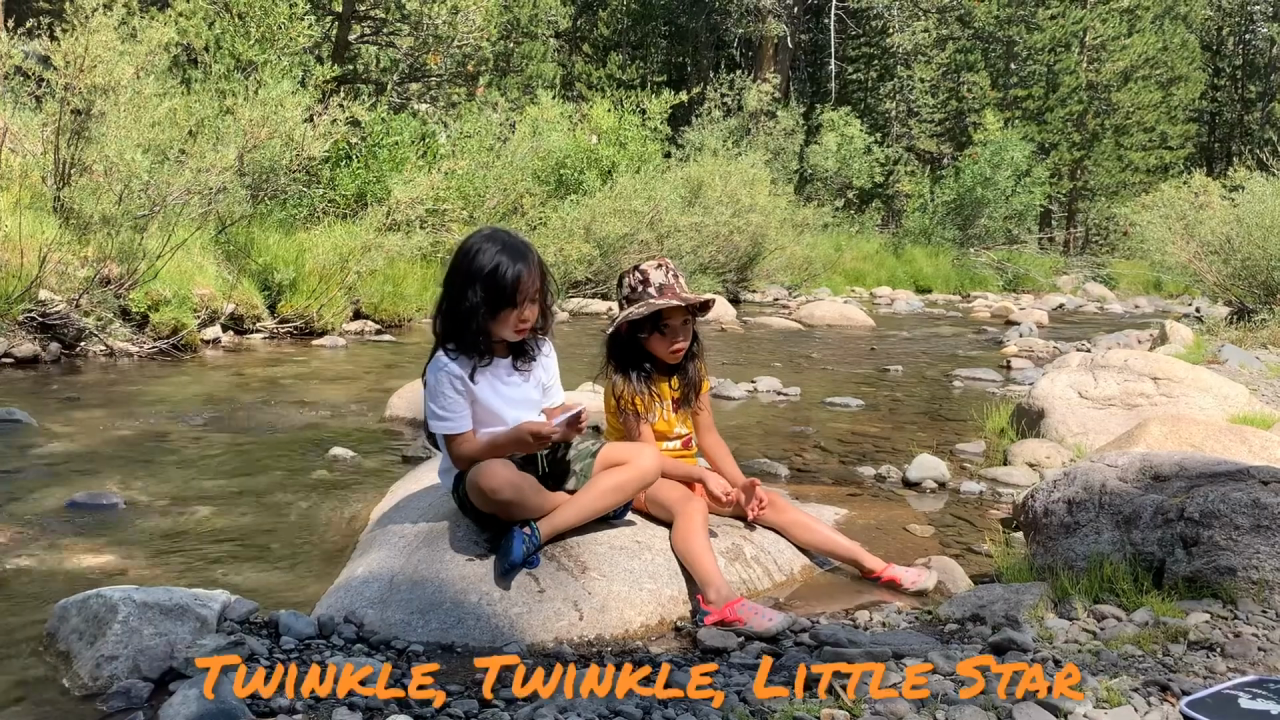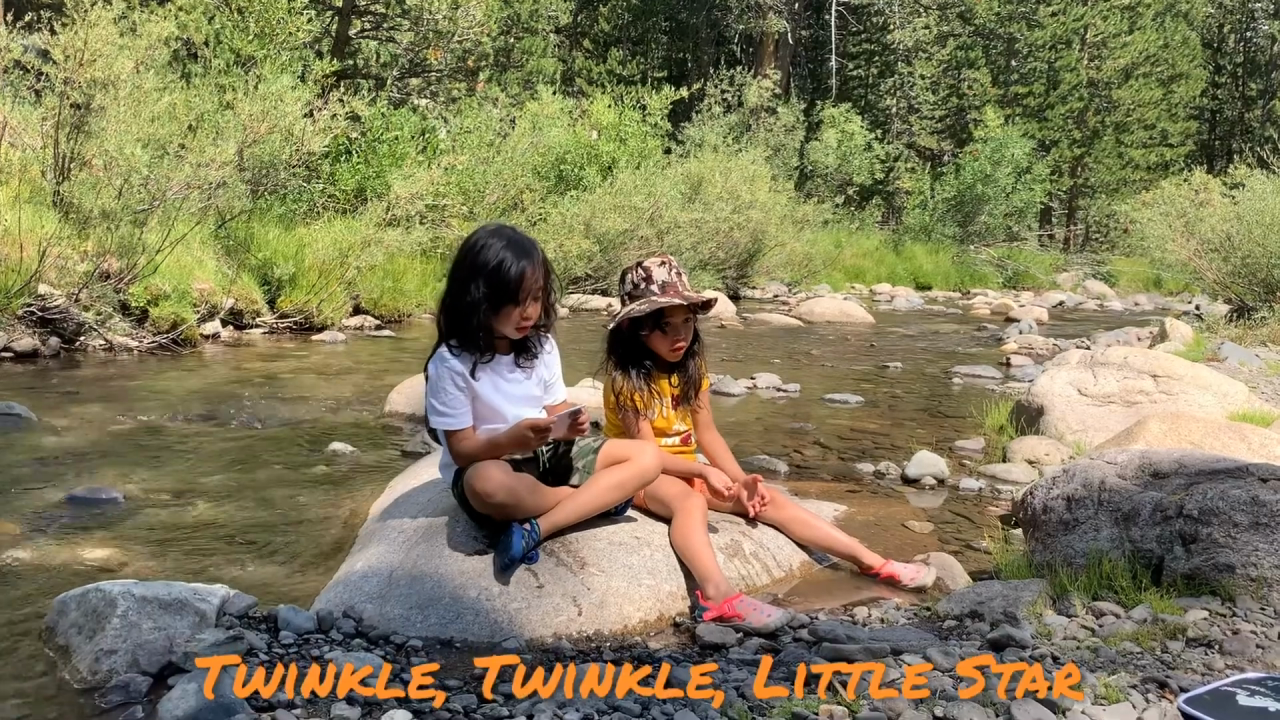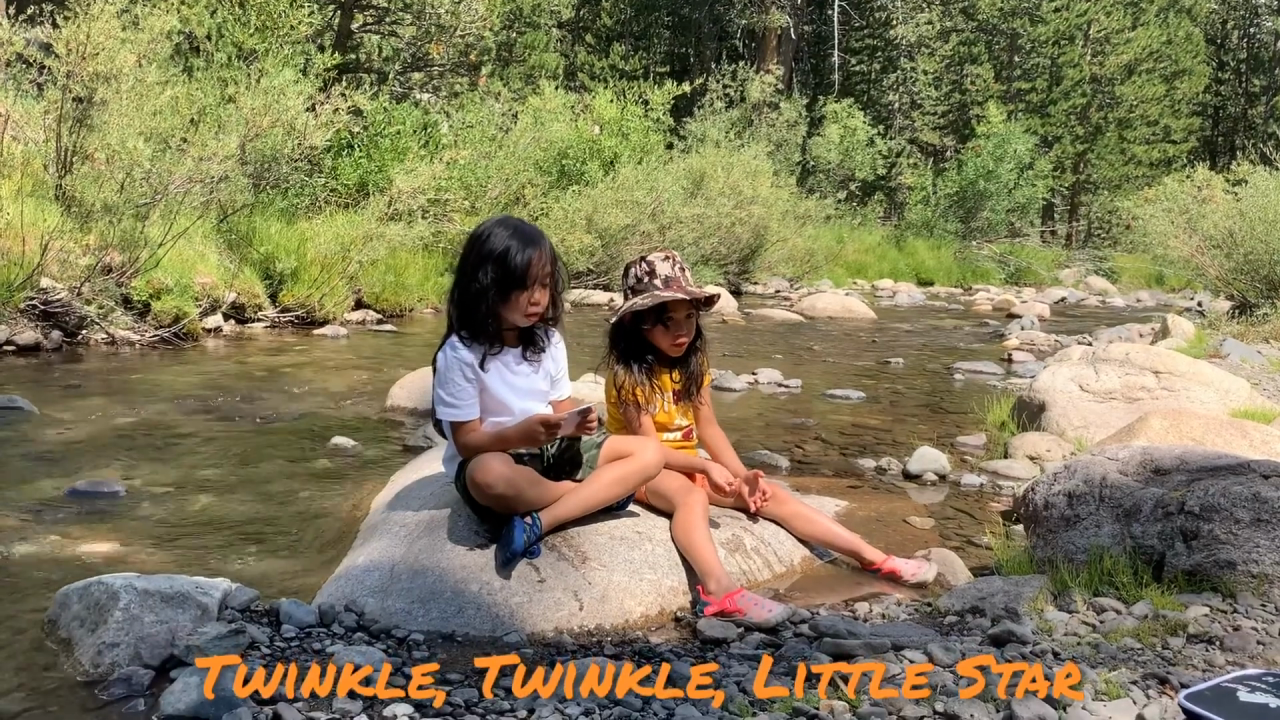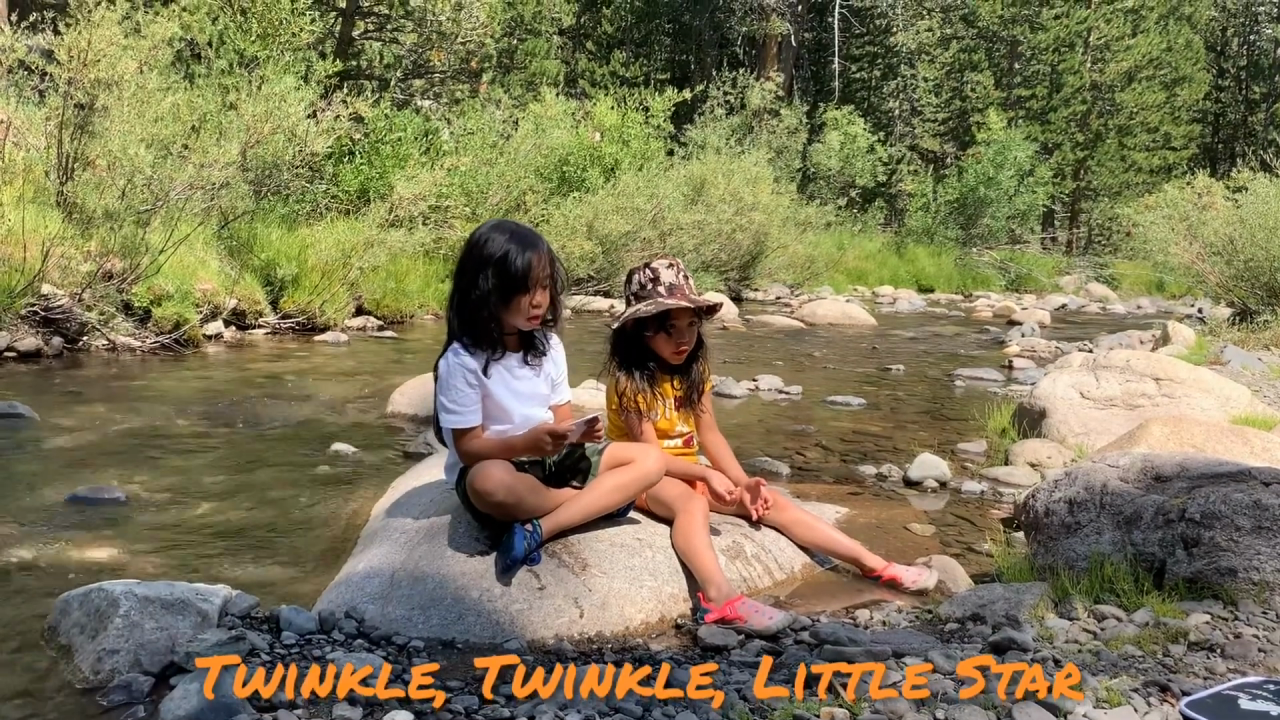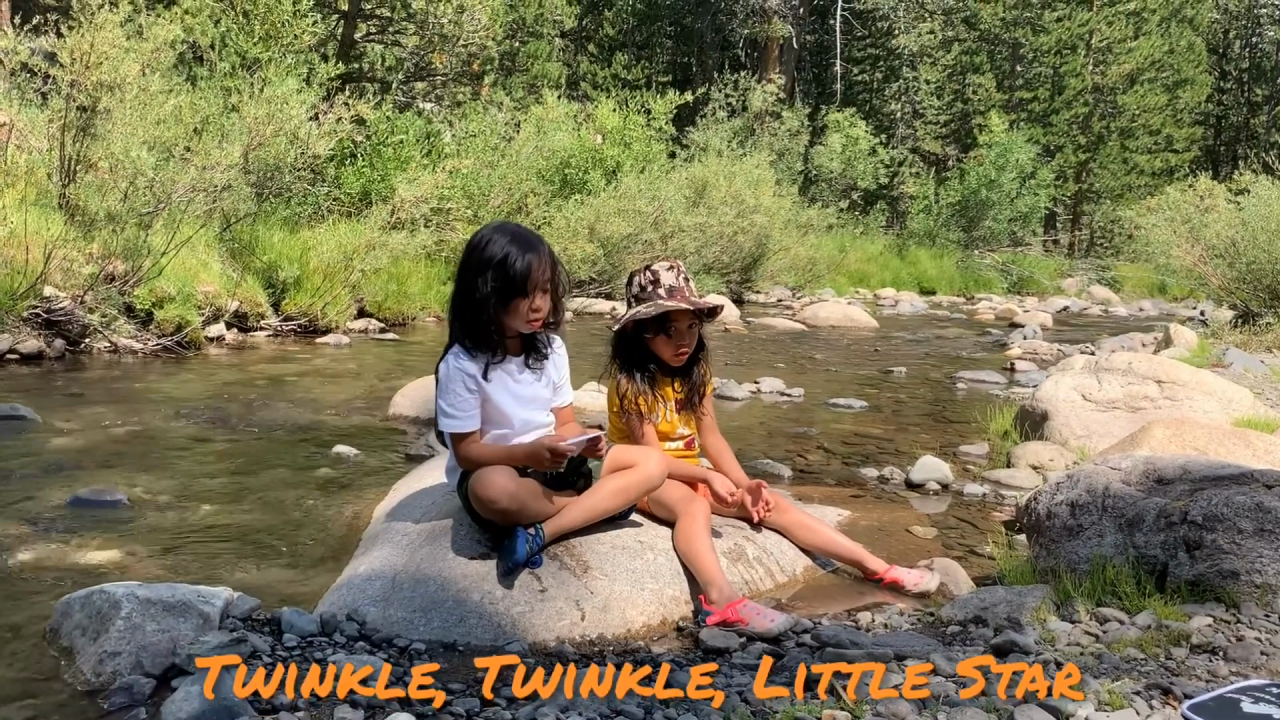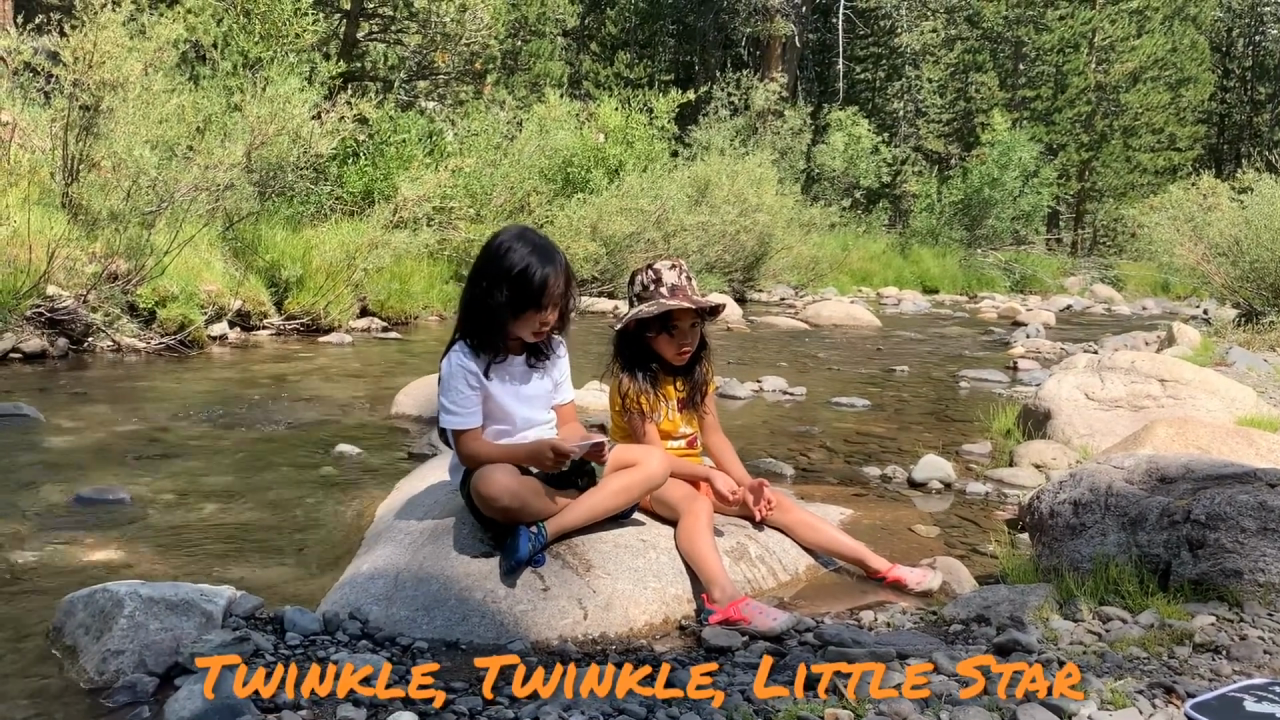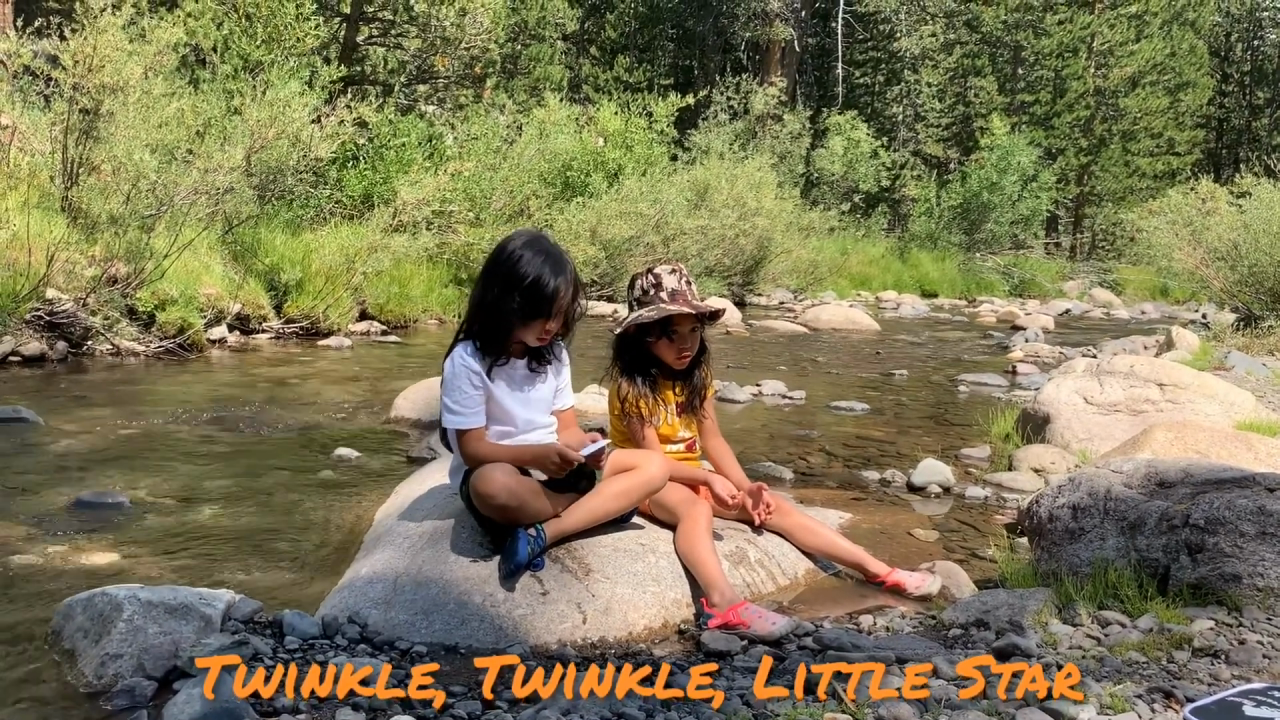
dt=0.7s
person 1, frame 1
left shoulder: (690, 372)
right shoulder: (627, 382)
left elbow: (708, 437)
left wrist: (741, 483)
right wrist: (704, 476)
left hip: (687, 473)
left knee: (770, 503)
right knee: (692, 505)
left ankle: (873, 566)
right ankle: (719, 600)
person 1, frame 2
left shoulder: (690, 368)
right shoulder: (626, 378)
left elbow: (707, 433)
left wrist: (740, 479)
right wrist: (705, 471)
left hip: (687, 469)
left knee: (768, 499)
right knee: (690, 500)
left ankle: (871, 561)
right ankle: (718, 594)
person 1, frame 3
left shoulder: (692, 363)
right shoulder: (629, 374)
left elbow: (709, 429)
left wrist: (741, 474)
right wrist: (707, 467)
left hip: (689, 464)
left knee: (770, 494)
right knee: (691, 497)
left ankle: (874, 558)
right ankle: (719, 591)
person 1, frame 4
left shoulder: (692, 369)
right shoulder: (630, 378)
left elbow: (710, 434)
left wrist: (743, 480)
right wrist: (707, 473)
left hip: (690, 469)
left knee: (770, 500)
right knee: (692, 502)
left ankle: (873, 564)
right ankle: (719, 595)
person 1, frame 5
left shoulder: (694, 373)
right shoulder: (630, 382)
left elbow: (711, 438)
left wrist: (744, 483)
right wrist: (709, 476)
left hip: (691, 474)
left knee: (772, 504)
right knee: (694, 506)
left ankle: (876, 567)
right ankle: (721, 600)
person 1, frame 6
left shoulder: (696, 373)
right shoulder: (632, 381)
left elbow: (714, 438)
left wrist: (747, 483)
right wrist: (710, 475)
left hip: (694, 473)
left knee: (774, 503)
right knee: (696, 505)
left ankle: (879, 567)
right ankle: (725, 600)
person 1, frame 7
left shoulder: (695, 376)
right shoulder: (632, 385)
left elbow: (713, 442)
left wrist: (745, 486)
right wrist: (709, 478)
left hip: (692, 476)
left knee: (774, 507)
right knee: (695, 509)
left ankle: (878, 571)
right ankle: (723, 603)
person 2, frame 1
left shoulder: (539, 348)
right shoulder: (450, 367)
left elbow: (554, 423)
right elbow: (462, 456)
left wrist: (566, 427)
right wrist: (510, 442)
left hip: (546, 458)
right hip: (486, 471)
left knee: (646, 460)
right knee: (493, 479)
left ankle: (537, 532)
right ankle: (599, 500)
person 2, frame 2
left shoulder: (541, 346)
right shoulder: (452, 363)
left elbow: (556, 416)
right elbow: (462, 452)
left wrist: (569, 426)
right wrist: (509, 441)
left hip: (547, 456)
right hip: (489, 466)
left knee: (646, 458)
right knee: (487, 484)
left ankle: (535, 528)
right ankle: (596, 496)
person 2, frame 3
left shoulder: (548, 341)
right shoulder: (460, 355)
left elbow: (561, 411)
right elbow: (467, 443)
left wrist: (575, 424)
right wrist: (518, 435)
left hip: (551, 452)
right hip: (494, 459)
left knee: (649, 454)
right knee: (488, 476)
left ankle: (539, 523)
right ankle: (601, 491)
person 2, frame 4
left shoulder: (549, 345)
right shoulder: (462, 361)
left elbow: (562, 419)
right elbow: (469, 449)
left wrist: (579, 431)
right wrist: (525, 443)
left hip: (552, 460)
right hip: (498, 467)
left knee: (650, 461)
right knee: (489, 483)
left ankle: (539, 530)
right ankle: (603, 497)
person 2, frame 5
left shoulder: (551, 348)
right shoulder: (462, 364)
left elbow: (565, 425)
right elbow: (467, 452)
left wrist: (582, 441)
right wrist: (525, 455)
left hip: (553, 465)
right hip: (497, 472)
left knee: (652, 464)
right knee: (493, 489)
left ankle: (542, 533)
right ankle: (604, 500)
person 2, frame 6
left shoulder: (552, 347)
right shoulder: (465, 361)
left elbow: (567, 422)
right elbow: (469, 450)
left wrist: (586, 443)
right wrist: (529, 452)
left hip: (555, 465)
right hip: (498, 473)
left knee: (654, 462)
right knee: (495, 488)
left ankle: (543, 531)
right ankle: (604, 500)
person 2, frame 7
left shoulder: (554, 353)
right shoulder: (468, 362)
left elbow: (566, 427)
right elbow: (472, 449)
left wrist: (583, 444)
right wrist: (535, 455)
left hip: (555, 470)
right hip: (499, 474)
left knee: (654, 467)
right knee: (494, 486)
left ankle: (542, 534)
right ankle: (606, 504)
